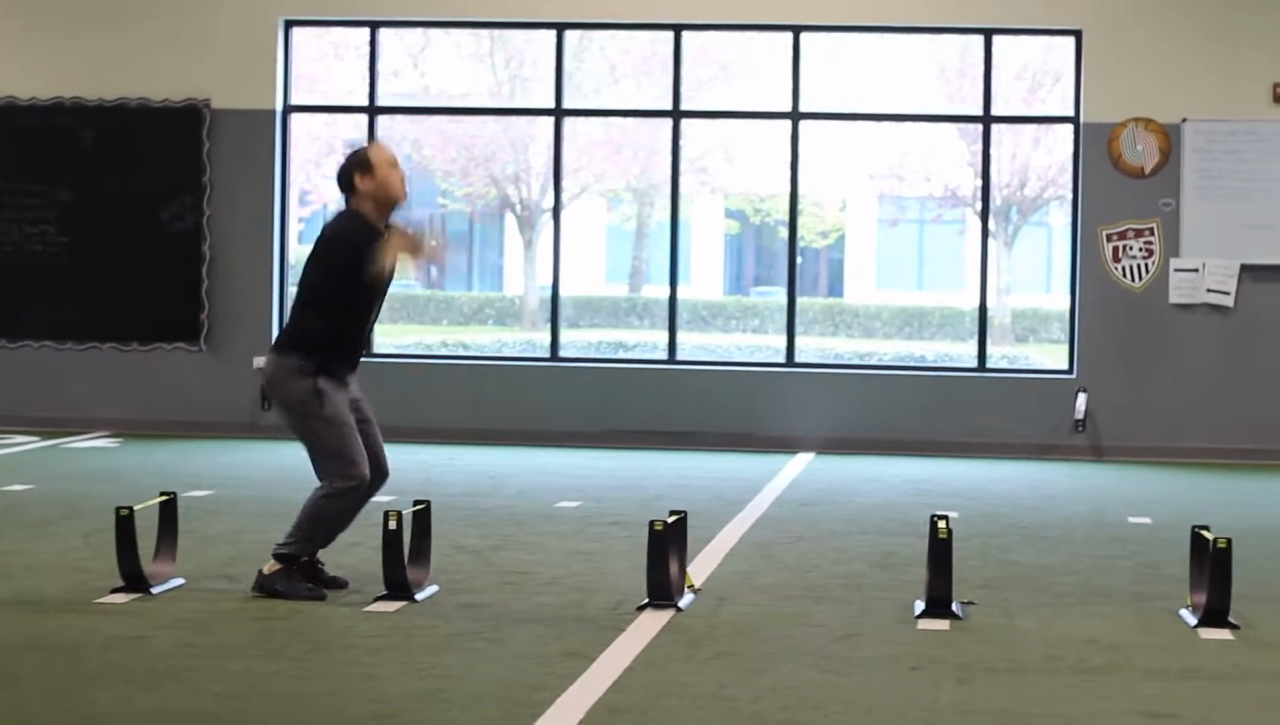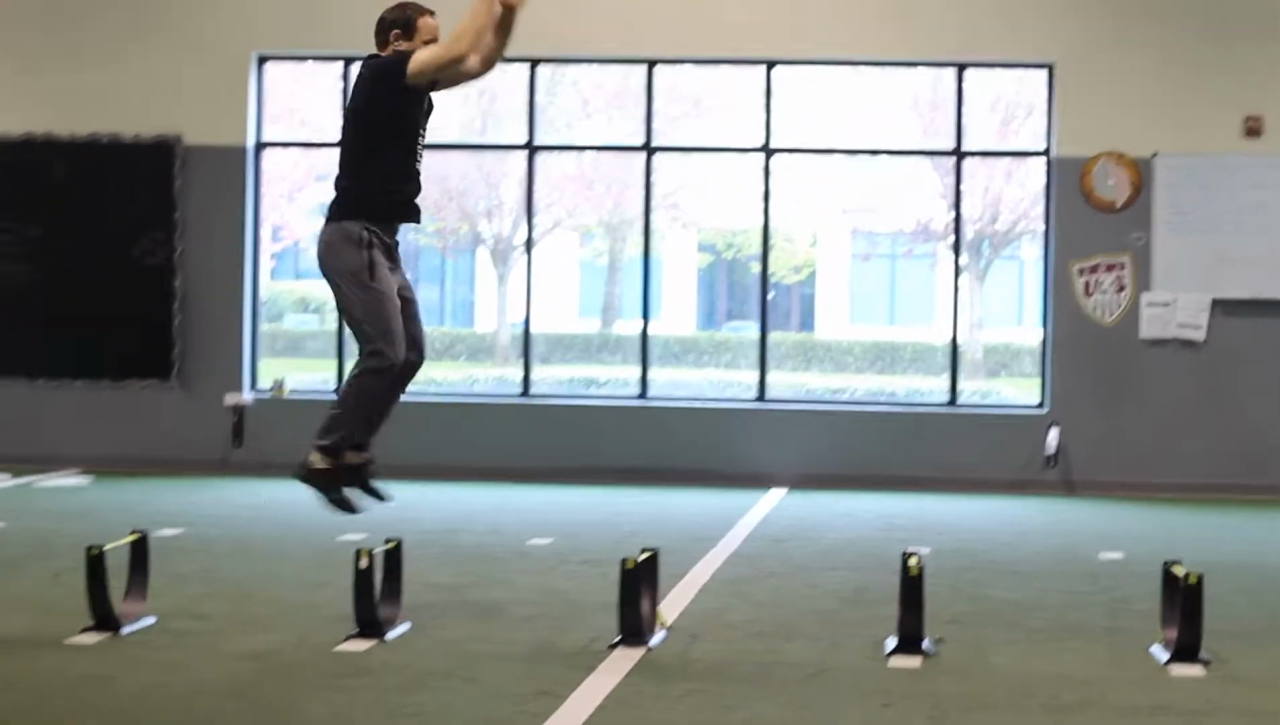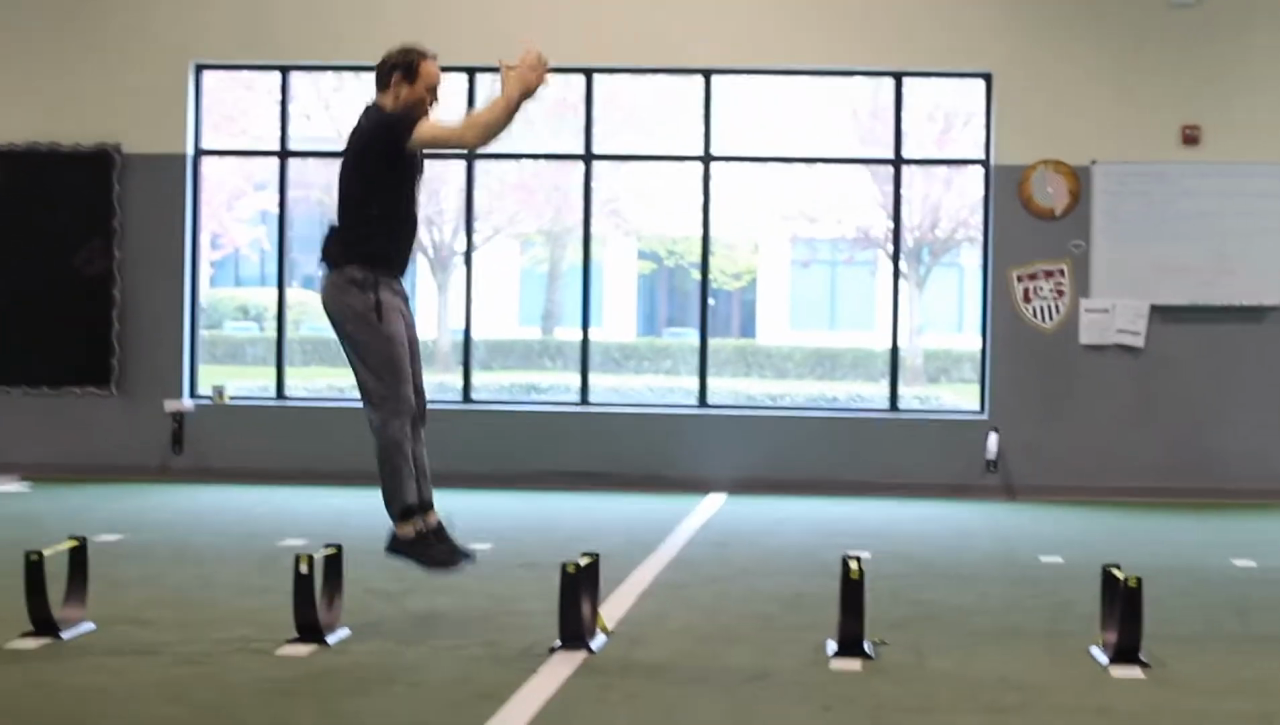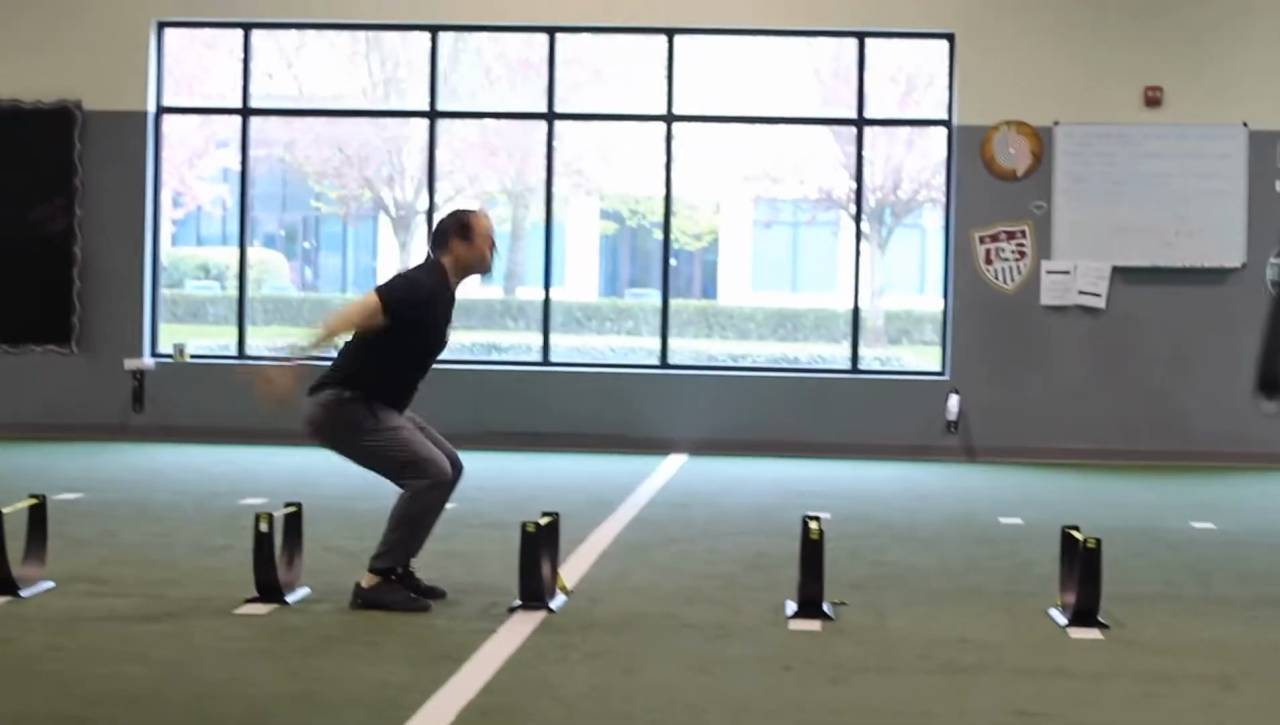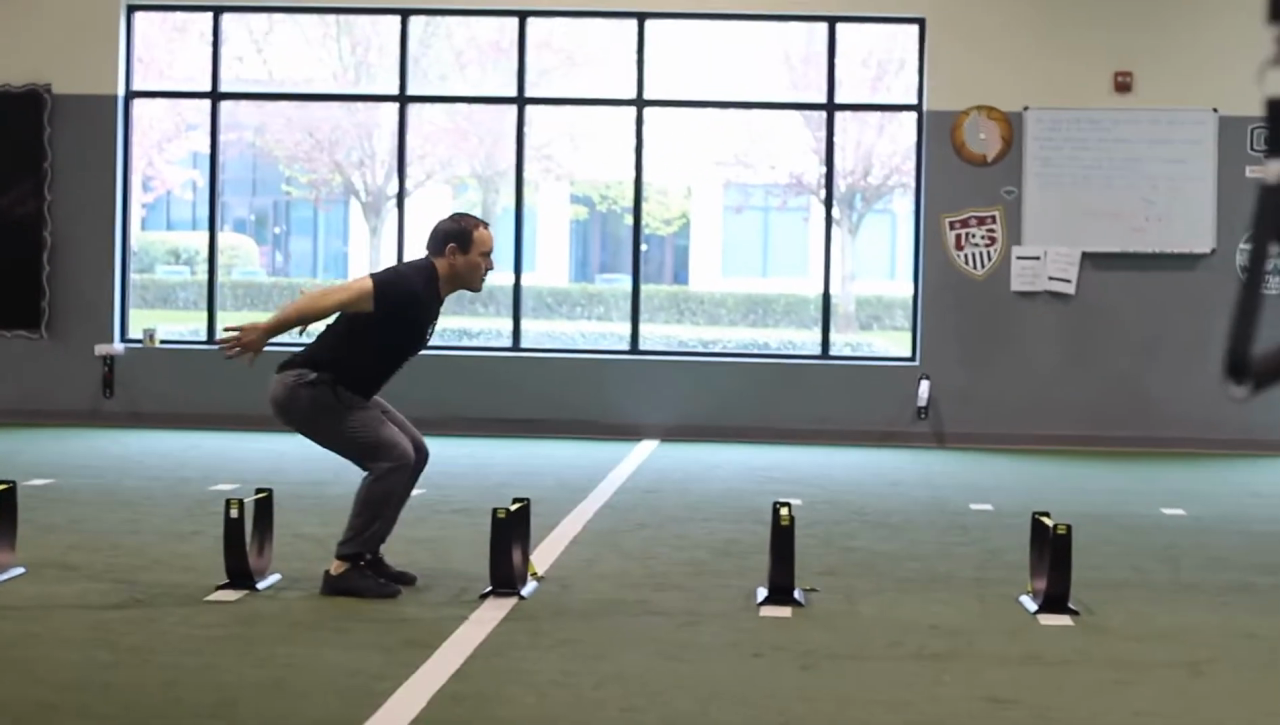
dt=0.3s
person 1, frame 1
left shoulder: (373, 232)
right shoulder: (350, 234)
left hip: (334, 373)
right hip: (303, 372)
left knee: (373, 472)
right knee: (349, 475)
left ankle: (300, 558)
right ankle: (280, 567)
person 1, frame 2
left shoulder: (403, 84)
right shoulder: (381, 72)
left elbow: (478, 62)
right elbow: (455, 54)
left hip: (378, 241)
right hip: (354, 239)
left knee: (408, 354)
right knee: (387, 355)
left ankle: (349, 450)
right ankle: (324, 457)
person 1, frame 3
left shoulder: (396, 130)
right shoulder: (382, 125)
left elbow: (473, 134)
right elbow: (468, 136)
left wrist: (516, 93)
right wrist: (514, 89)
left hip: (383, 286)
right hip: (360, 285)
left knee: (409, 408)
right knee: (394, 407)
left ankle: (422, 521)
right ankle: (410, 525)
person 1, frame 4
left shoulder: (436, 289)
right shoulder: (421, 289)
left elbow: (365, 314)
right elbow: (353, 318)
right wrist: (292, 366)
left hip: (368, 404)
right hip: (345, 407)
left knee: (446, 468)
right knee: (433, 474)
left ankle: (394, 570)
right ankle: (378, 580)
person 1, frame 5
left shoulder: (425, 288)
right shoulder: (409, 288)
left elbow: (346, 293)
right elbow: (333, 298)
right wrist: (263, 333)
left hip: (337, 387)
right hip: (307, 388)
left knee: (413, 453)
right knee: (394, 458)
left ankle: (364, 556)
right ankle: (345, 567)
